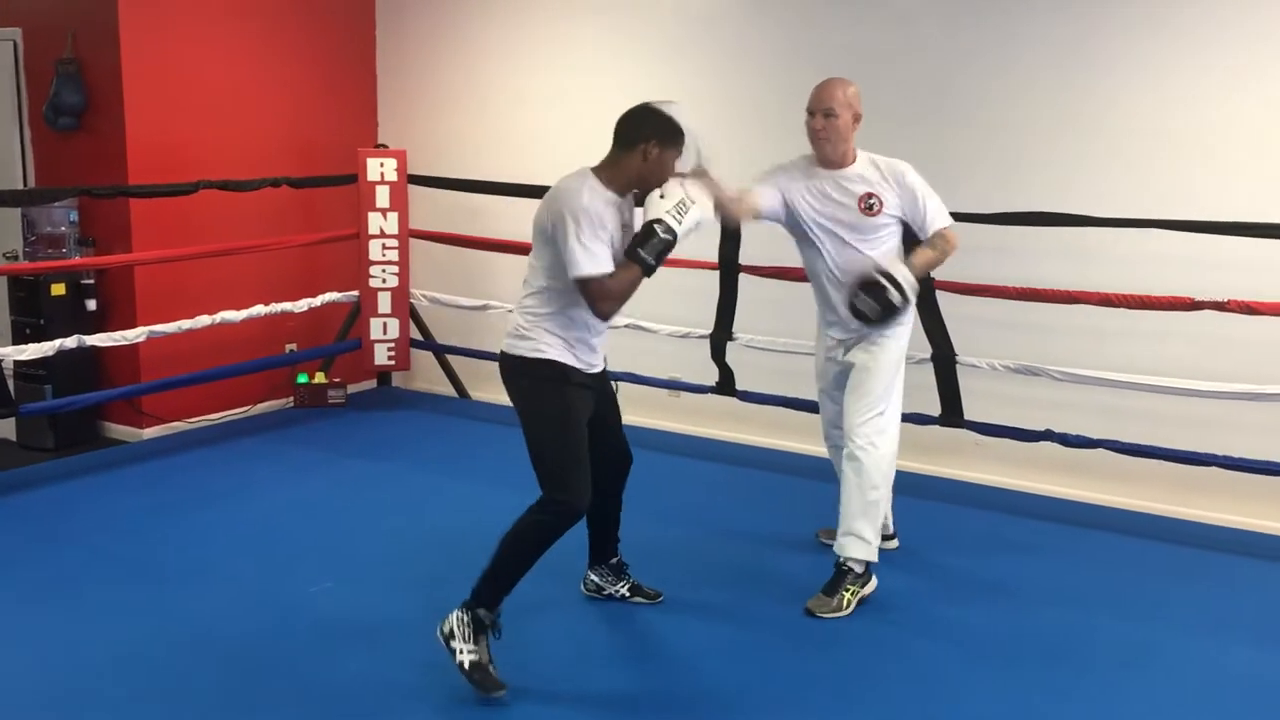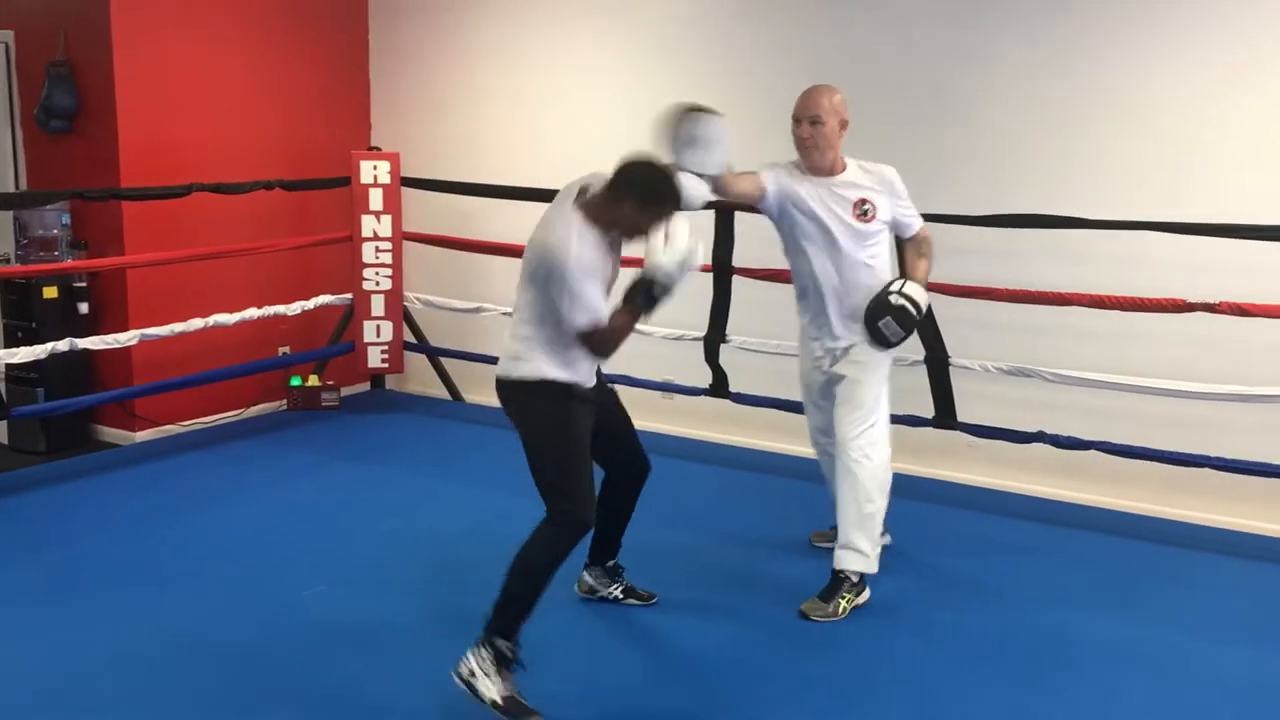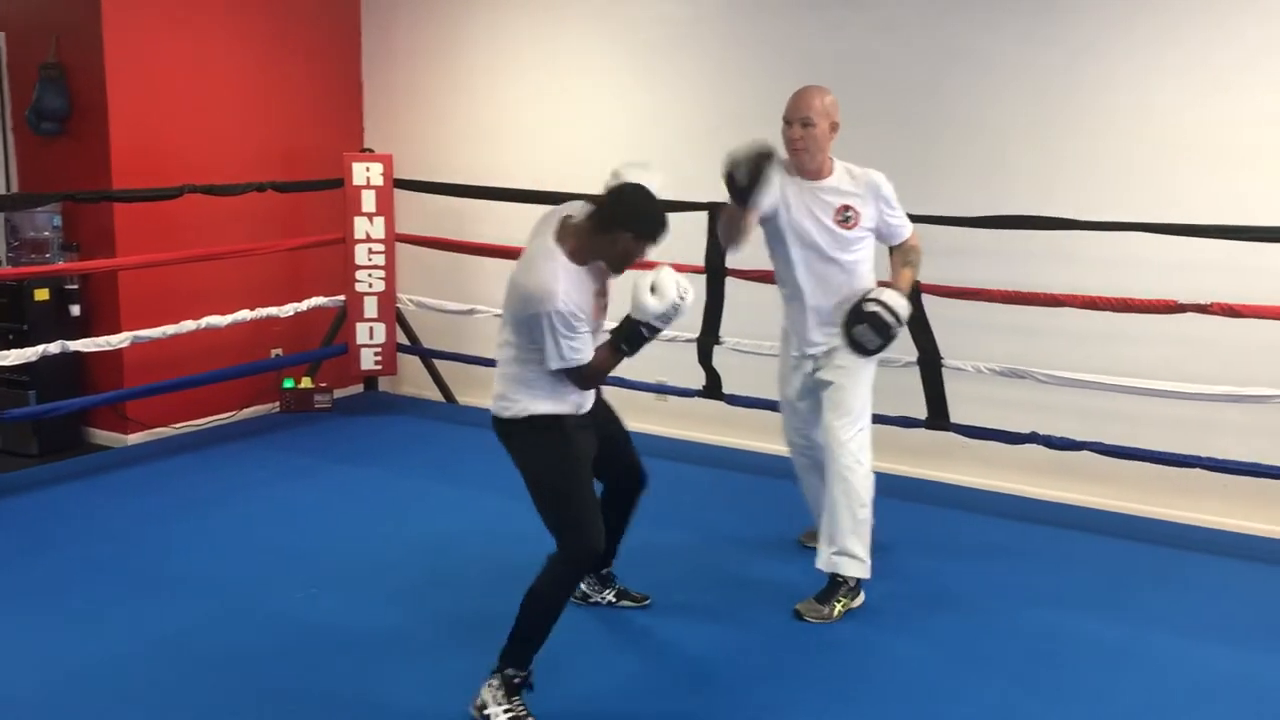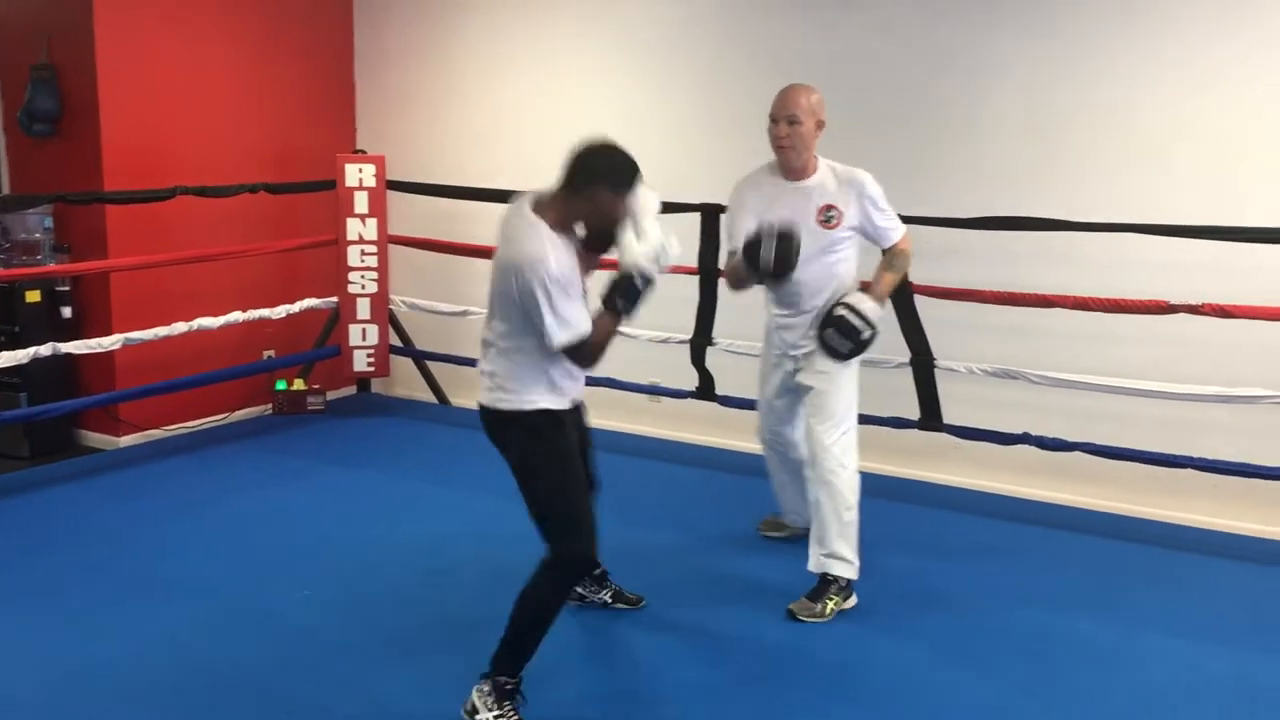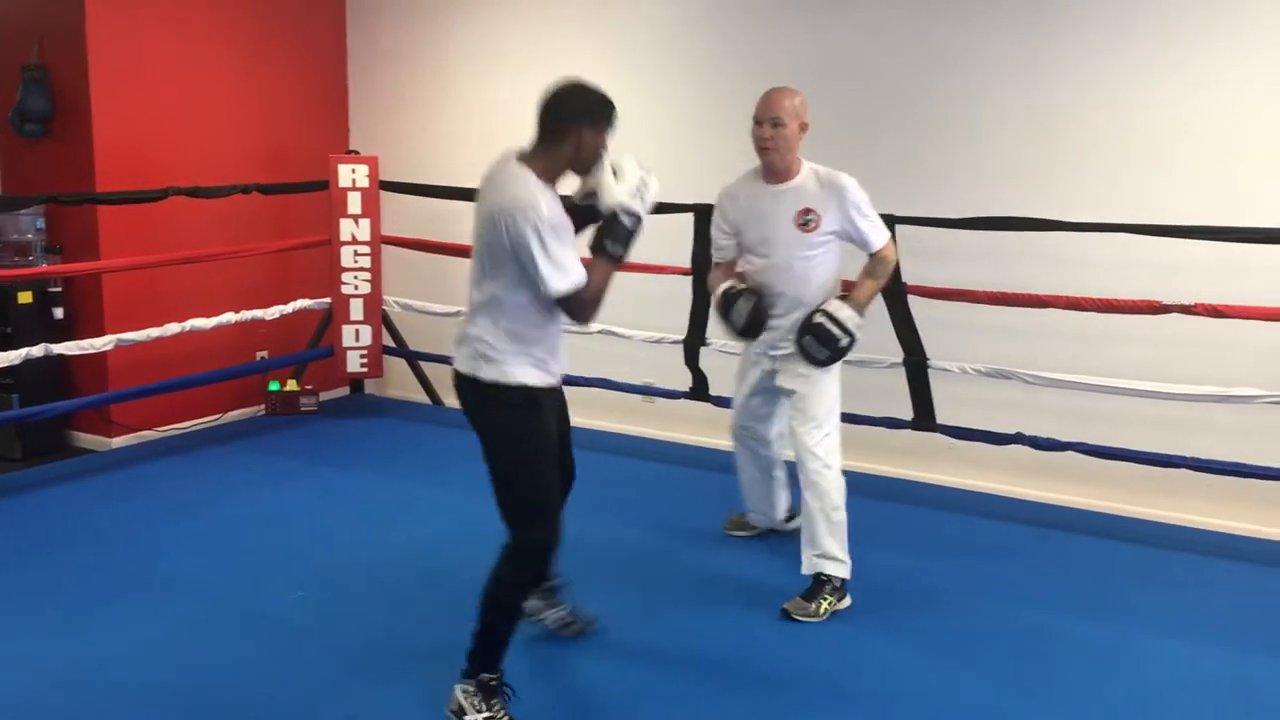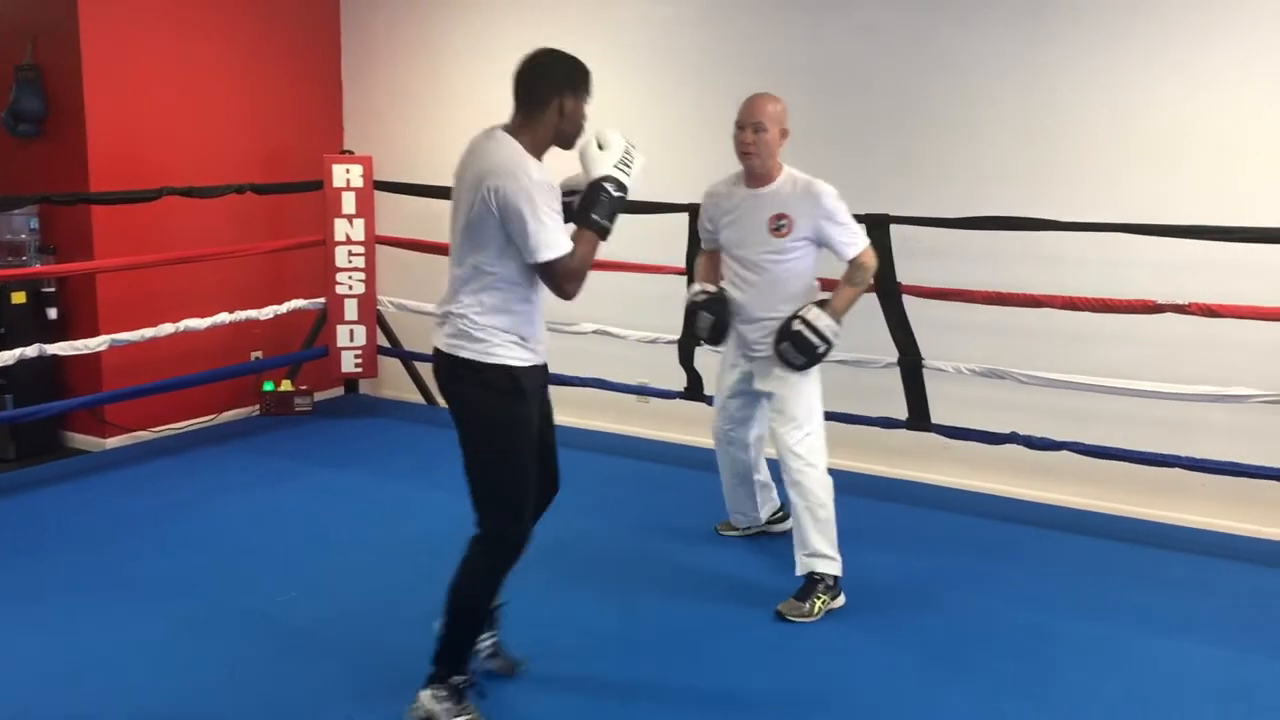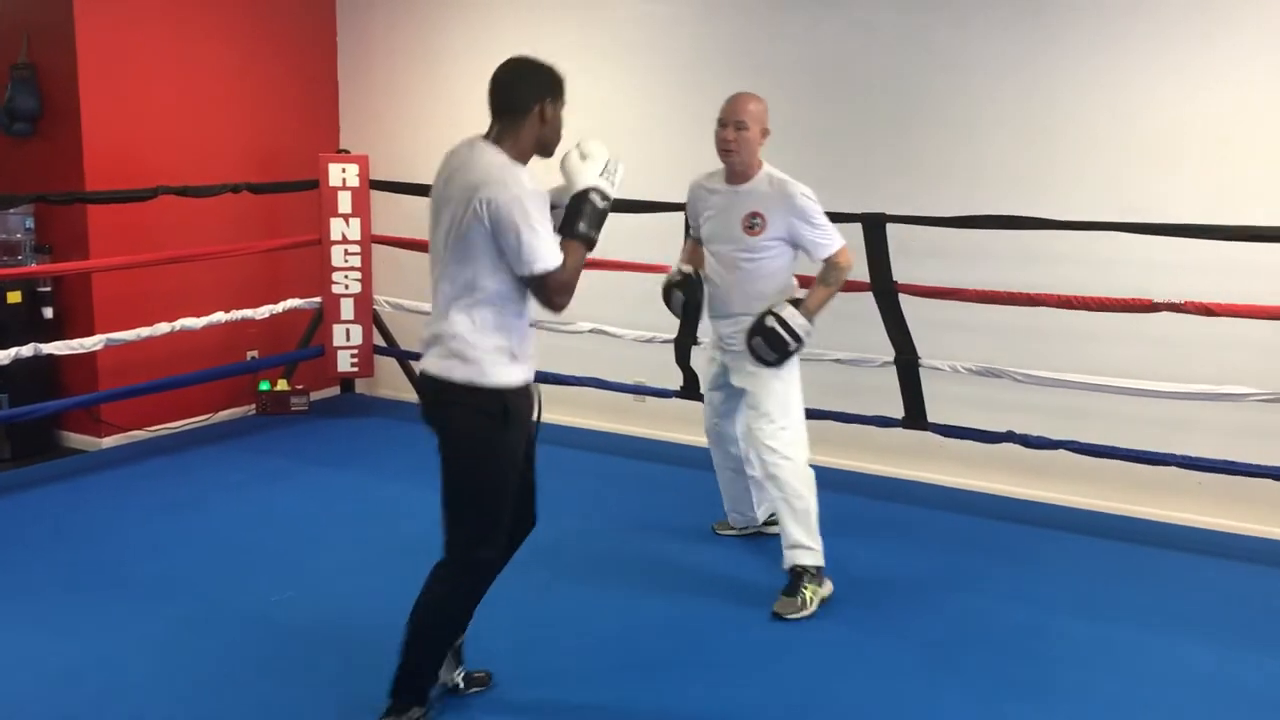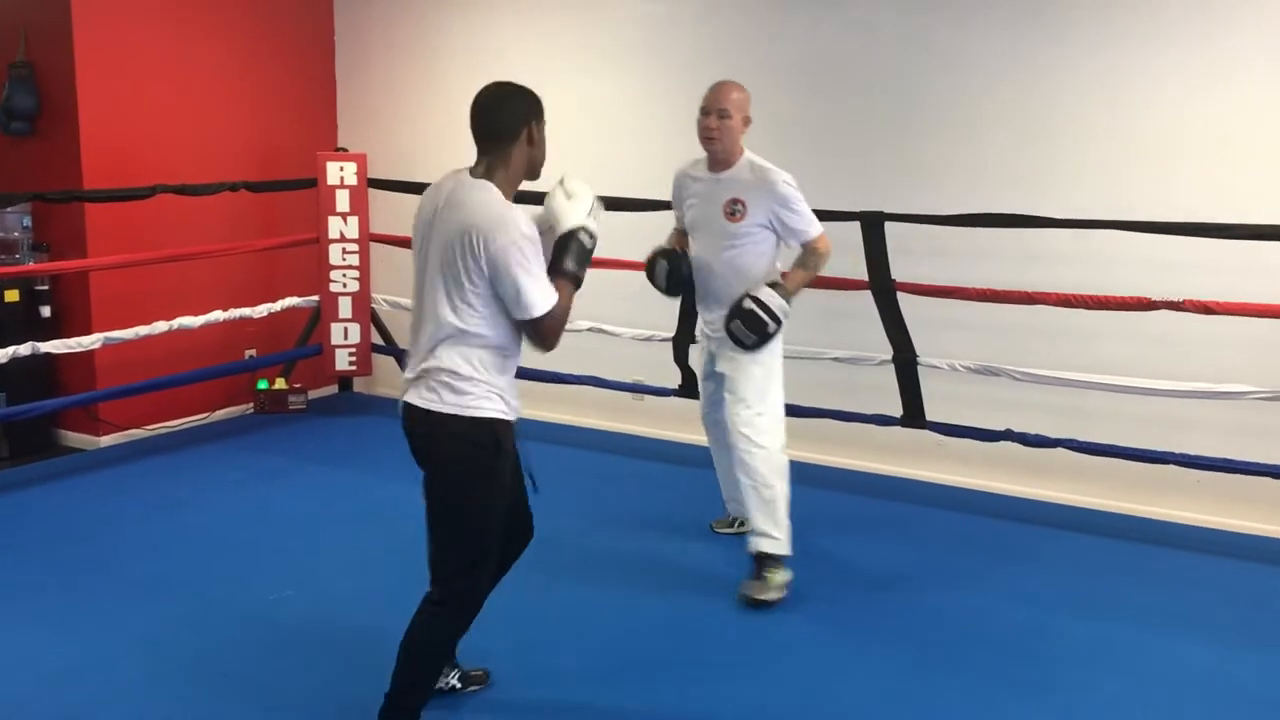
dt=0.1s
person 1, frame 1
left shoulder: (617, 194)
right shoulder: (582, 204)
left elbow: (627, 259)
right elbow: (604, 301)
left wrist: (663, 226)
right wrist: (658, 239)
left hip: (583, 361)
right hip: (542, 359)
left knee: (614, 462)
right knee: (565, 498)
left ankle: (604, 571)
right ankle: (472, 619)
person 1, frame 2
left shoulder: (587, 193)
right shoulder: (567, 253)
right elbow: (596, 340)
right wrist: (654, 282)
left hip: (575, 377)
right hip: (540, 384)
left knee: (631, 467)
right knee: (570, 515)
left ankle: (602, 575)
right ankle: (489, 655)
person 1, frame 3
left shoulder: (571, 217)
right shoulder: (552, 290)
left elbow: (597, 273)
right elbow: (582, 375)
right wrist: (640, 325)
left hip: (572, 402)
right hip: (537, 415)
left knee: (628, 477)
right knee: (579, 541)
left ankle: (596, 581)
person 1, frame 4
left shoulder: (538, 207)
right shoulder: (541, 260)
left elbow: (571, 259)
right elbow: (586, 350)
left wrist: (601, 245)
right wrist: (631, 285)
left hip: (547, 396)
right hip: (525, 410)
left knee: (582, 488)
right knee: (569, 544)
left ankle: (586, 581)
person 1, frame 5
left shoulder: (515, 166)
right shoulder: (531, 206)
right elbow: (582, 304)
left wrist: (595, 203)
right wrist: (620, 226)
left hip: (526, 370)
right hip: (503, 381)
left knee: (556, 482)
right knee: (533, 532)
left ankle: (539, 594)
person 1, frame 6
left shoulder: (489, 145)
right shoulder: (519, 175)
right elbow: (567, 279)
left wrist: (575, 195)
right wrist: (605, 198)
left hip: (500, 357)
right hip: (490, 365)
left knee: (542, 486)
right knee: (502, 527)
left ankle: (478, 629)
person 1, frame 7
left shoulder: (466, 158)
right shoulder: (509, 187)
right elbow: (555, 291)
left wrist: (559, 209)
right wrist: (588, 211)
left hip: (478, 374)
right hip: (478, 385)
left knee: (517, 519)
right knee: (471, 555)
left ankle: (439, 661)
person 1, frame 8
left shoulder: (440, 196)
right shoulder: (505, 226)
right elbow: (545, 332)
right wrist: (573, 249)
left hip: (434, 402)
right hip: (464, 418)
left knee: (513, 531)
right knee: (457, 581)
left ankle: (439, 664)
person 2, frame 1
left shoulder: (895, 175)
right shoulder: (791, 179)
left elbow: (945, 239)
right elbow: (738, 209)
left wrist: (903, 274)
right wrist: (697, 177)
left hip: (882, 328)
right hip: (834, 331)
left knee: (867, 437)
right knee: (841, 435)
left ankle: (856, 565)
right ankle: (875, 525)
person 2, frame 2
left shoulder: (882, 181)
right shoulder: (783, 181)
left elbow: (919, 237)
right elbow: (739, 186)
left wrist: (913, 287)
right wrist: (703, 168)
left hip: (870, 337)
right hip: (818, 338)
left knee: (861, 447)
right knee: (830, 440)
left ankle: (853, 573)
right ankle: (867, 527)
person 2, frame 3
left shoulder: (868, 186)
right shoulder: (773, 184)
left elbow: (906, 245)
right elbow: (730, 239)
left wrist: (892, 297)
right wrist: (739, 202)
left hip: (853, 340)
right hip: (798, 341)
left knee: (845, 448)
right knee: (803, 439)
left ankle: (848, 574)
right ankle: (832, 523)
person 2, frame 4
left shoulder: (854, 186)
right shoulder: (750, 191)
left elbow: (899, 248)
right elbow: (734, 273)
left wrist: (870, 300)
right wrist: (752, 262)
left hip: (831, 342)
right hip: (779, 339)
left knee: (829, 450)
right knee: (776, 432)
left ankle: (838, 577)
right ankle: (799, 513)
person 2, frame 5
left shoulder: (836, 189)
right shoulder: (736, 195)
left elbow: (884, 255)
right elbow: (720, 267)
left wrist: (851, 308)
right wrist: (729, 291)
left hip: (813, 344)
right hip: (759, 341)
left knee: (815, 452)
right knee: (748, 430)
left ankle: (831, 577)
right ankle: (769, 512)
person 2, frame 6
left shoulder: (812, 195)
right shoulder: (717, 196)
left elbow: (864, 262)
left wrist: (829, 315)
right wrist: (704, 291)
left hip: (791, 346)
right hip: (739, 343)
left knee: (799, 451)
right knee: (731, 434)
left ankle: (823, 575)
right ankle: (756, 513)
person 2, frame 7
left shoulder: (788, 195)
right shoulder: (702, 189)
left elbow: (840, 262)
left wrist: (802, 314)
right wrist: (683, 273)
left hip: (768, 342)
right hip: (722, 337)
left knee: (778, 445)
right knee: (721, 430)
left ankle: (808, 569)
right ankle: (754, 513)
person 2, frame 8
left shoulder: (769, 182)
right shoulder: (686, 178)
left elbow: (818, 249)
left wrist: (778, 294)
right wrist: (670, 257)
left hip: (754, 327)
right hip: (711, 324)
left knee: (752, 433)
right knee: (719, 425)
left ankle: (772, 557)
right ankle: (749, 509)
